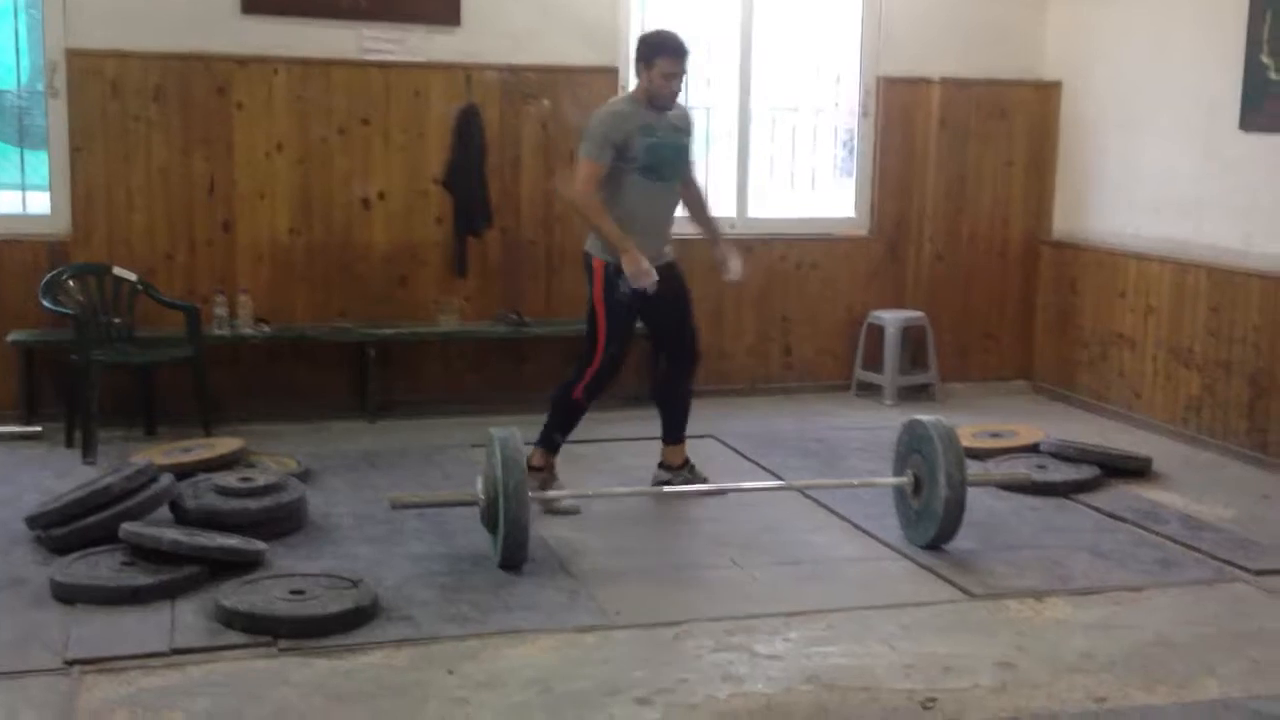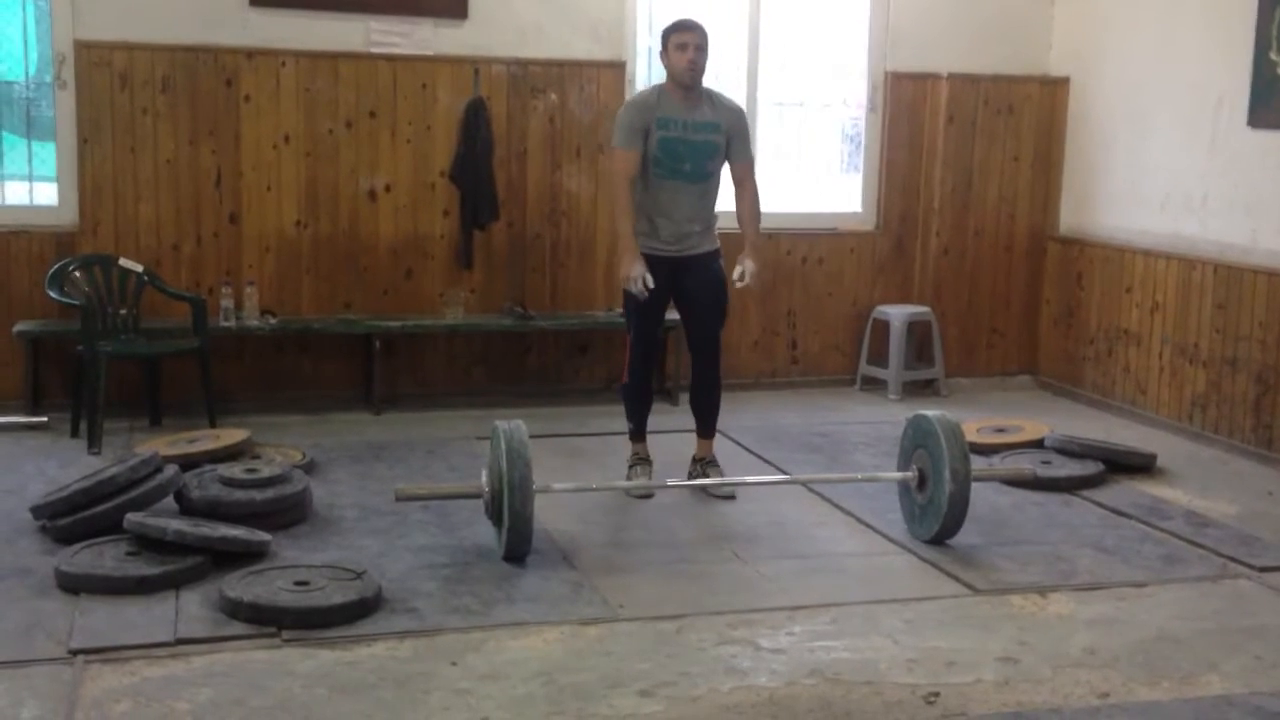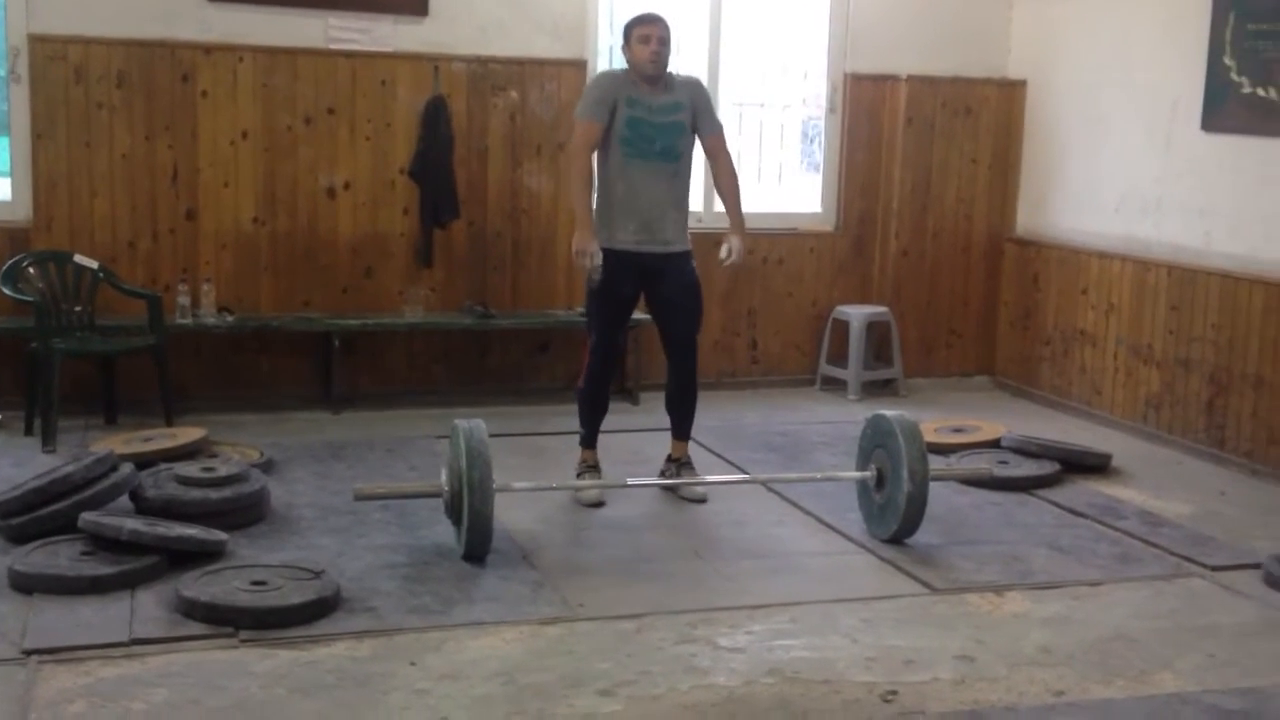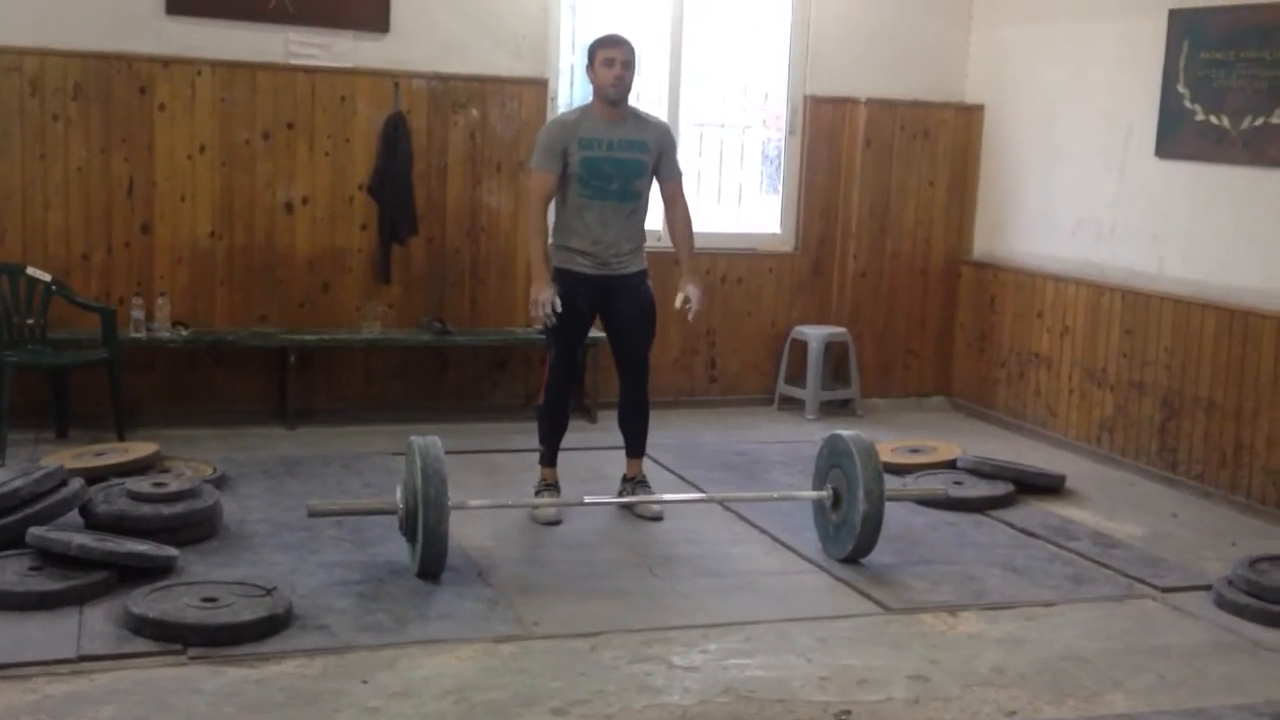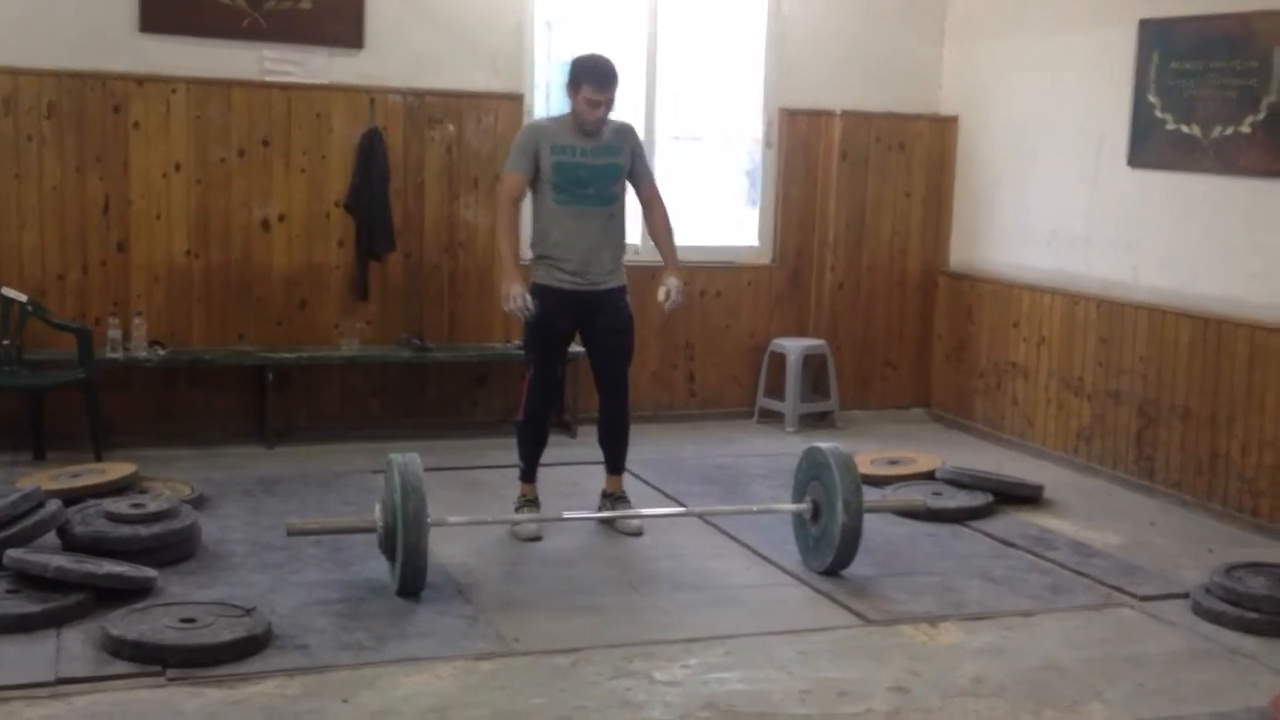
dt=1s
person 1, frame 1
left shoulder: (680, 120)
right shoulder: (614, 119)
left elbow: (688, 187)
right elbow: (585, 192)
left wrist: (720, 242)
right wrist: (627, 251)
left hip: (660, 262)
right hip: (617, 265)
left knee: (682, 358)
right knee: (601, 366)
left ankle: (675, 464)
right ankle: (540, 467)
person 1, frame 2
left shoulder: (729, 114)
right shoulder: (640, 109)
left elbow: (745, 185)
right elbow: (624, 183)
left wrist: (749, 252)
right wrist: (630, 255)
left hip: (702, 255)
right hip: (650, 253)
left knee: (707, 355)
right knee: (643, 353)
left ankle: (704, 457)
right ankle: (639, 454)
person 1, frame 3
left shoulder: (691, 92)
right shoulder: (608, 87)
left elbow: (720, 158)
right elbow: (581, 154)
left wrist: (736, 226)
right wrist: (583, 228)
left hip: (674, 250)
right hip: (617, 249)
left knee: (684, 356)
right knee: (602, 356)
left ankle: (678, 460)
right ankle: (587, 461)
person 1, frame 4
left shoulder: (656, 133)
right shoulder: (562, 130)
left elbow: (675, 204)
right elbow: (539, 205)
left wrist: (687, 275)
right wrist: (540, 277)
left hip: (630, 274)
right hip: (572, 273)
left knee: (635, 376)
right knee: (561, 376)
left ankle: (634, 477)
right ankle: (547, 480)
person 1, frame 5
left shoulder: (625, 138)
right shoulder: (538, 136)
left elbow: (652, 204)
right elbow: (507, 203)
left wrist: (671, 267)
right wrist: (510, 273)
left hip: (609, 289)
right hip: (551, 288)
left knee: (615, 392)
right knee: (541, 393)
left ankle: (614, 494)
right ankle: (527, 498)
